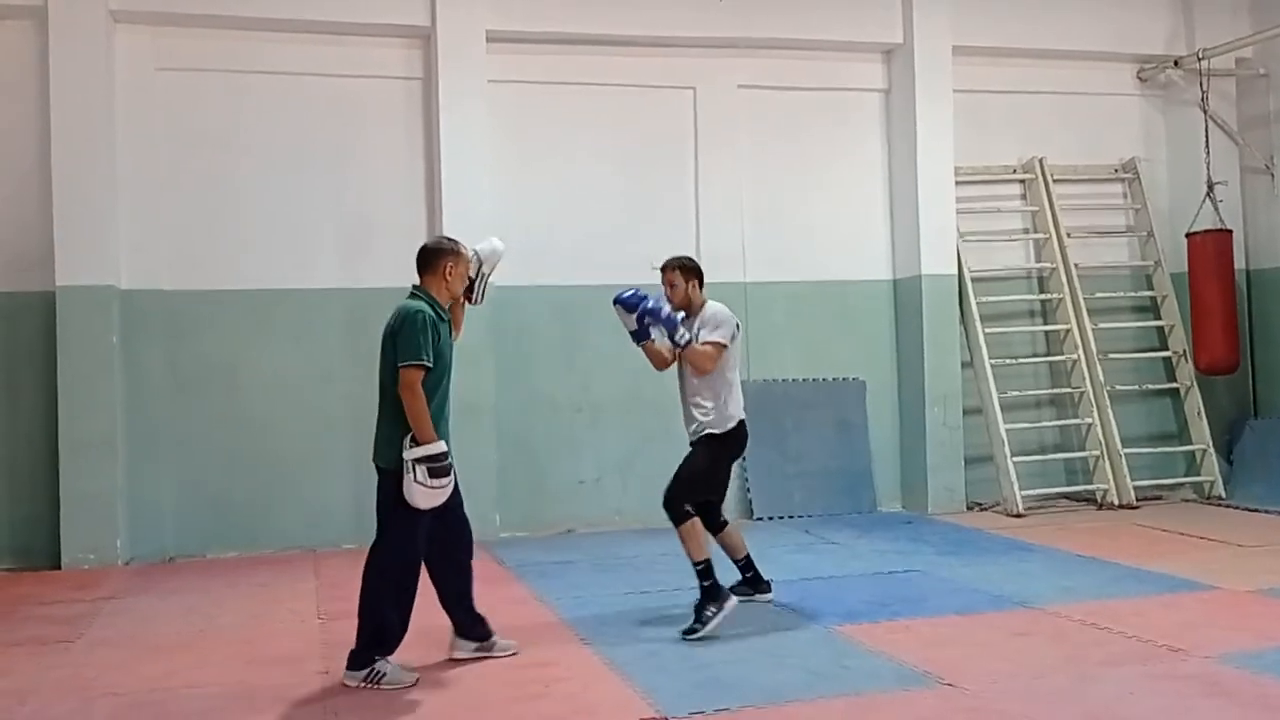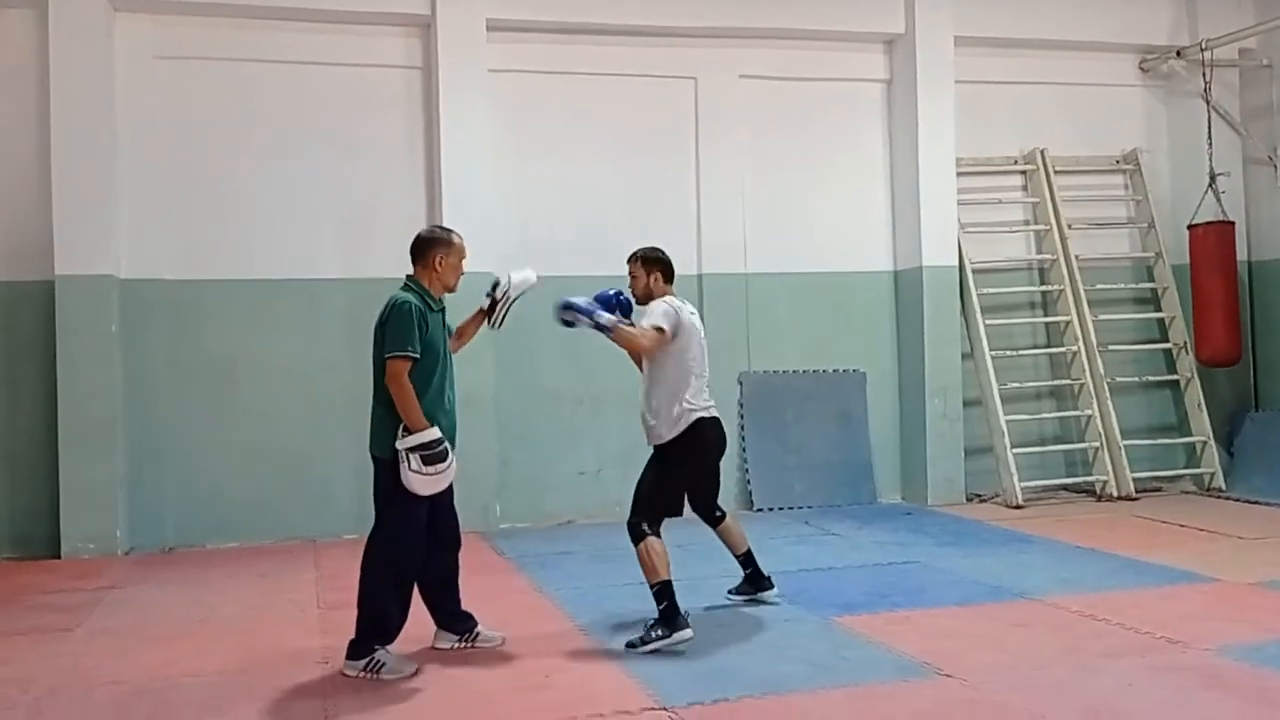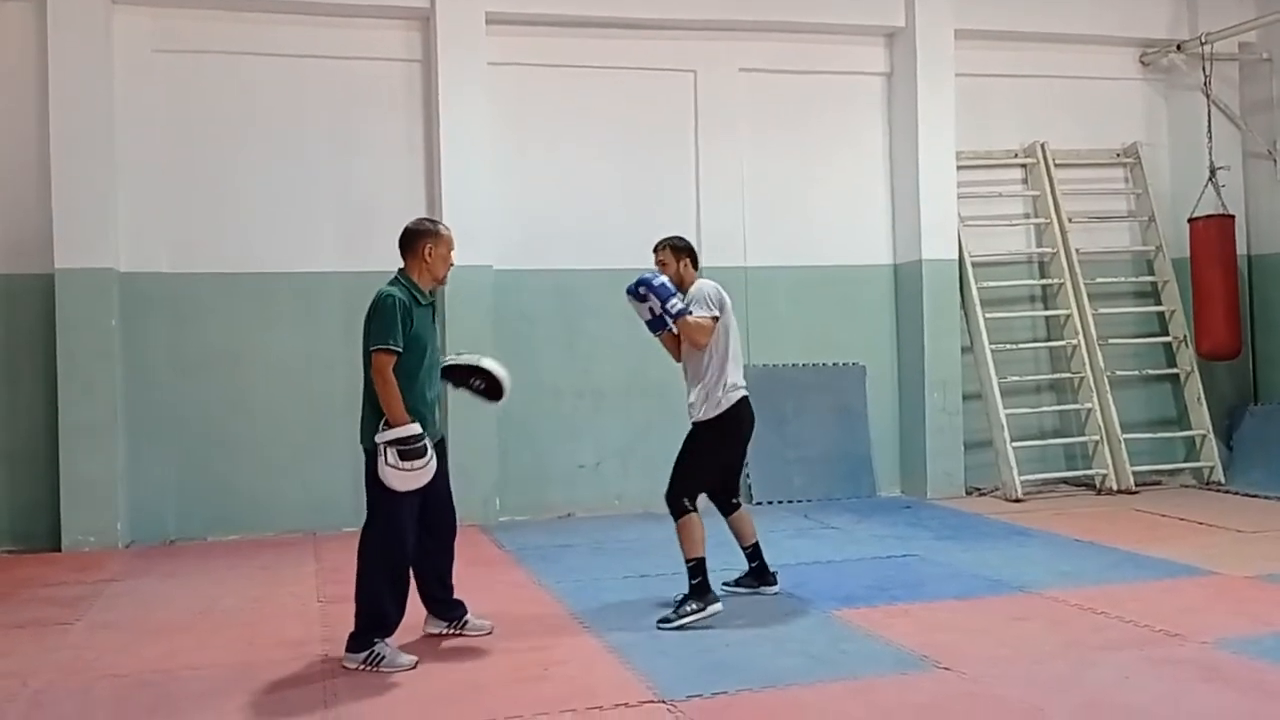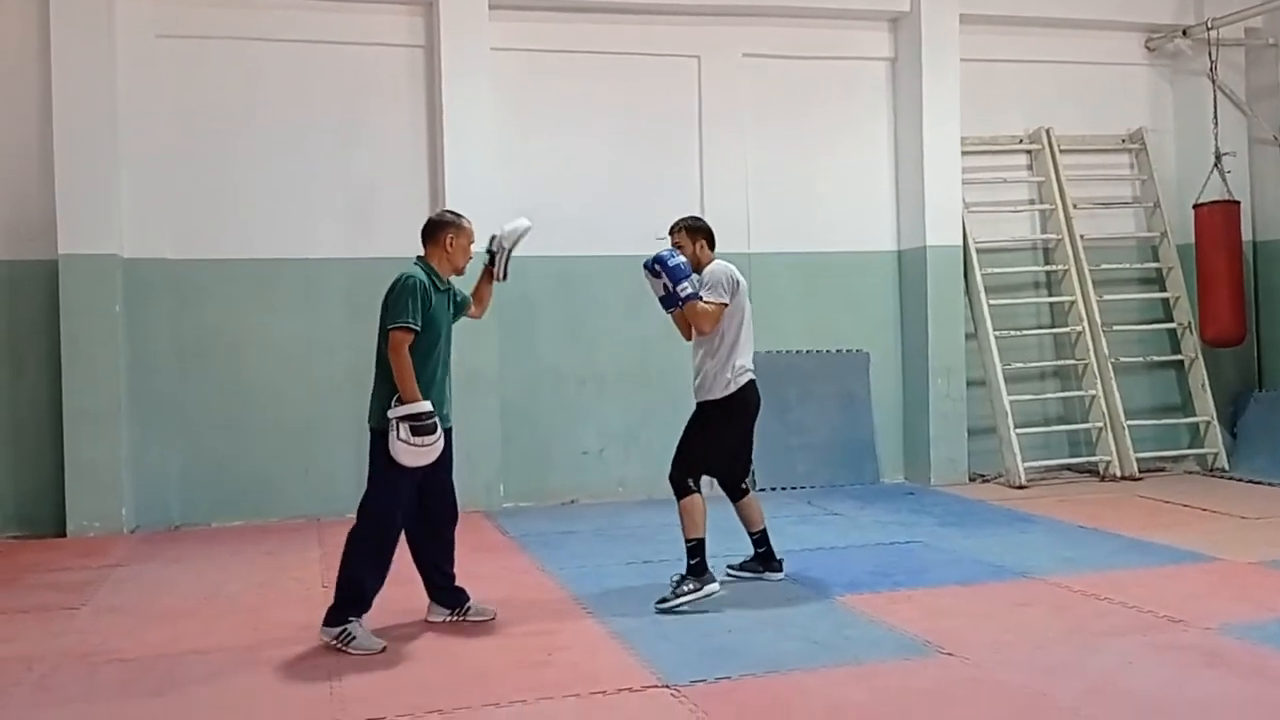
dt=0.5s
person 1, frame 1
left shoulder: (433, 313)
right shoulder: (416, 315)
left elbow: (451, 335)
right elbow: (409, 385)
left wrist: (463, 299)
right wrist: (430, 446)
left hip: (431, 456)
right hip: (408, 459)
left knee: (454, 542)
right knee: (396, 555)
left ankle: (471, 633)
right ankle: (365, 661)
person 1, frame 2
left shoulder: (432, 307)
right shoulder: (405, 307)
left elbow: (451, 343)
right elbow: (396, 377)
left wrist: (484, 313)
right wrist: (423, 435)
left hip: (431, 447)
right hip: (404, 451)
left knee: (442, 539)
right knee: (395, 546)
left ankle: (453, 625)
right ankle: (366, 650)
person 1, frame 3
left shoulder: (424, 301)
right shoulder: (392, 301)
right elbow: (381, 371)
right wrist: (404, 432)
left hip: (427, 439)
left knee: (438, 526)
right knee: (389, 539)
left ankle: (444, 612)
right ankle: (366, 643)
person 1, frame 4
left shoulder: (443, 289)
right shoulder: (412, 282)
left elbow: (476, 308)
right elbow: (397, 349)
left wrist: (492, 270)
right wrist: (415, 409)
left hip: (435, 423)
left knee: (438, 514)
right knee: (383, 518)
left ankle: (445, 598)
right ankle: (343, 618)
person 2, frame 1
left shoulder: (717, 315)
right shoulder: (686, 320)
left elbow: (706, 365)
right elbow: (662, 361)
left wrist: (674, 327)
right wrist: (638, 327)
left hip: (722, 432)
right hip: (709, 433)
left knee: (679, 503)
right knee: (709, 514)
left ankle: (712, 593)
right ankle: (754, 581)
person 2, frame 2
left shoulder: (665, 308)
right shoulder: (682, 310)
left elbow: (646, 345)
right elbow: (649, 364)
left wrist: (598, 317)
right wrist: (620, 326)
left hip: (682, 437)
right hip: (706, 430)
left knee: (642, 524)
right knee: (708, 509)
left ankle: (670, 619)
right ankle: (757, 579)
person 2, frame 3
left shoulder: (704, 290)
right shoulder: (694, 296)
left elbow: (700, 337)
right elbow: (682, 352)
left wrist: (670, 302)
right wrist: (654, 316)
left hip: (720, 413)
right hip: (730, 412)
left knee: (680, 496)
right knee: (725, 497)
left ankle: (700, 593)
right ankle: (760, 573)
person 2, frame 4
left shoulder: (719, 272)
right shoulder: (709, 278)
left elbow: (705, 323)
right elbow: (690, 332)
left wrist: (682, 282)
right wrist: (667, 293)
left hip: (726, 395)
right hip: (735, 395)
left knee: (683, 475)
right knee: (733, 480)
left ankle: (698, 572)
right ankle: (766, 558)
